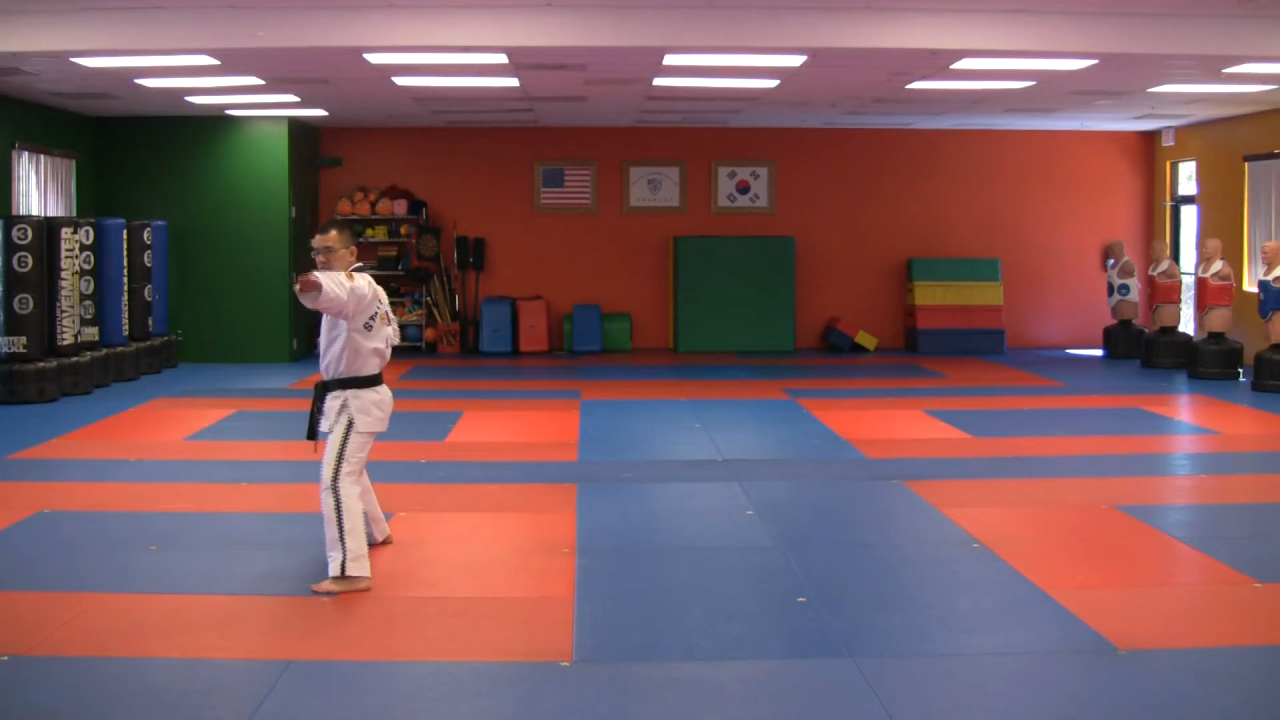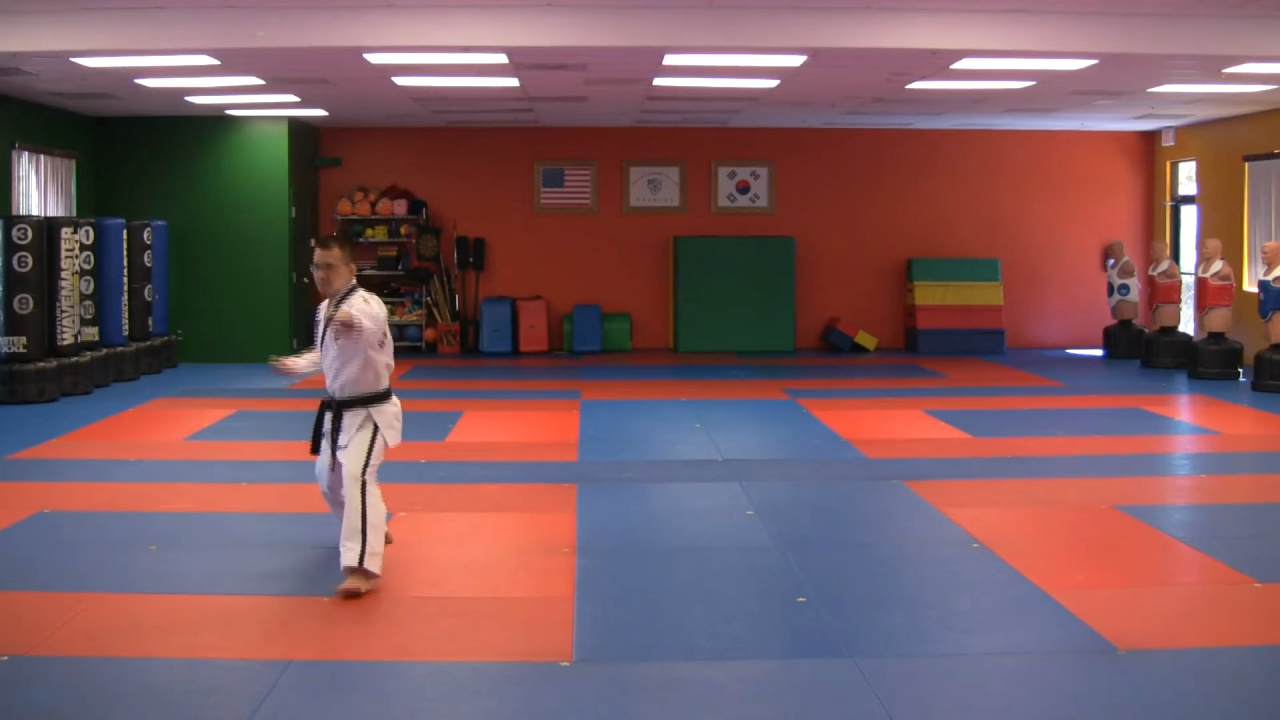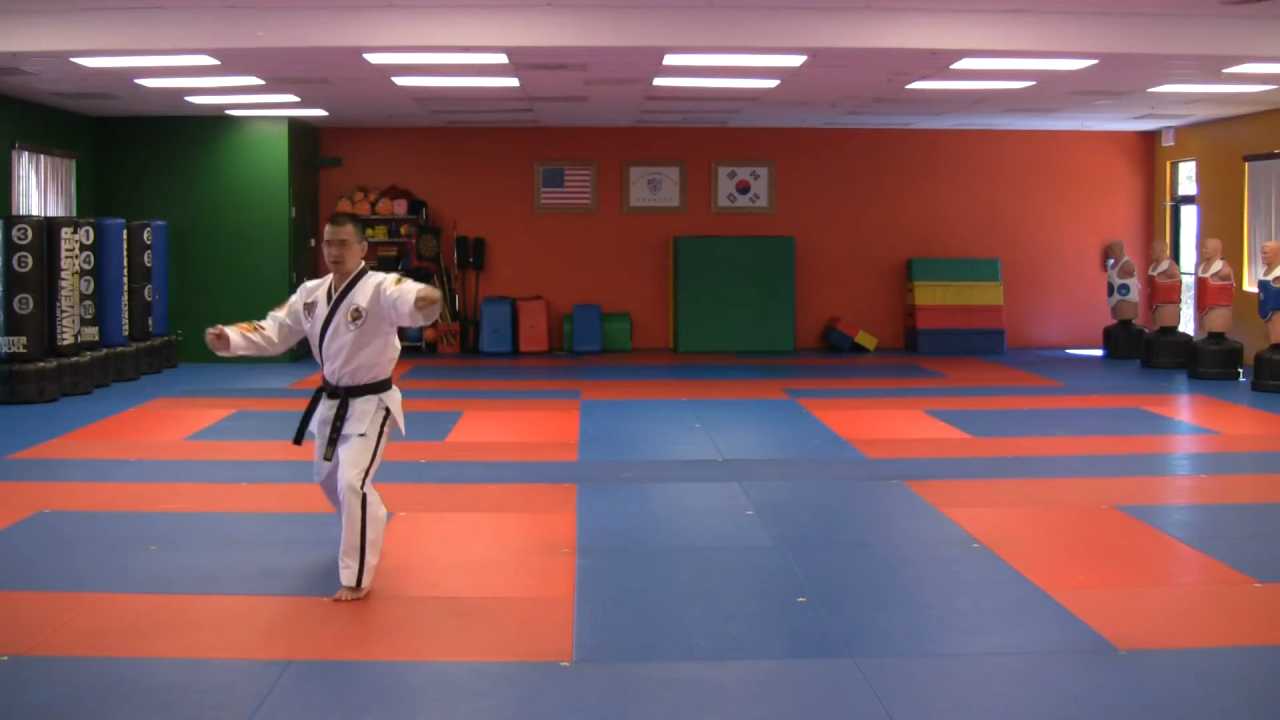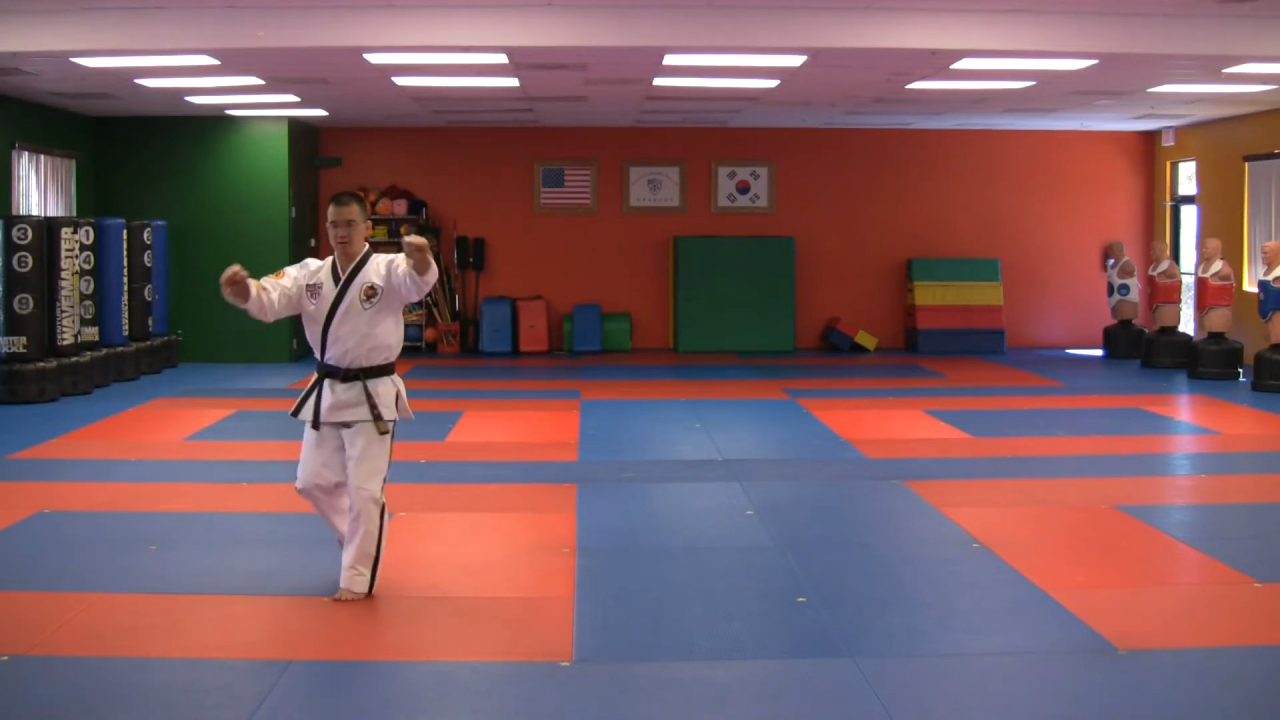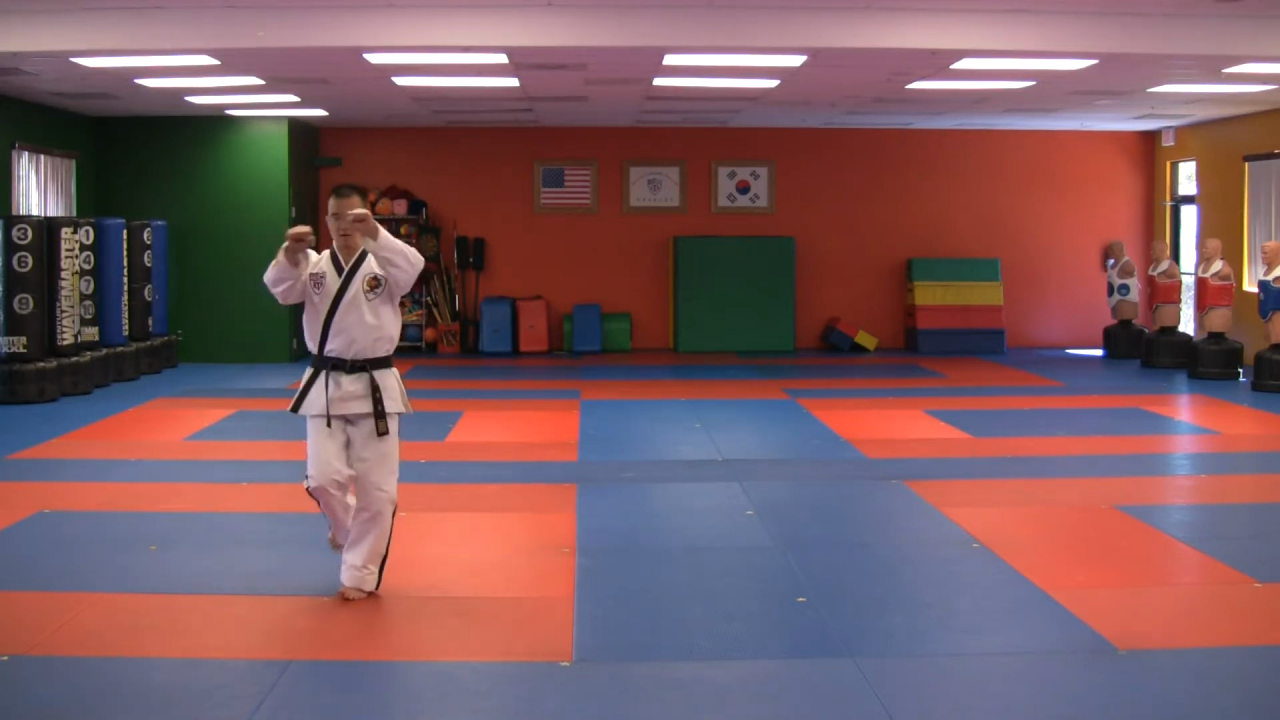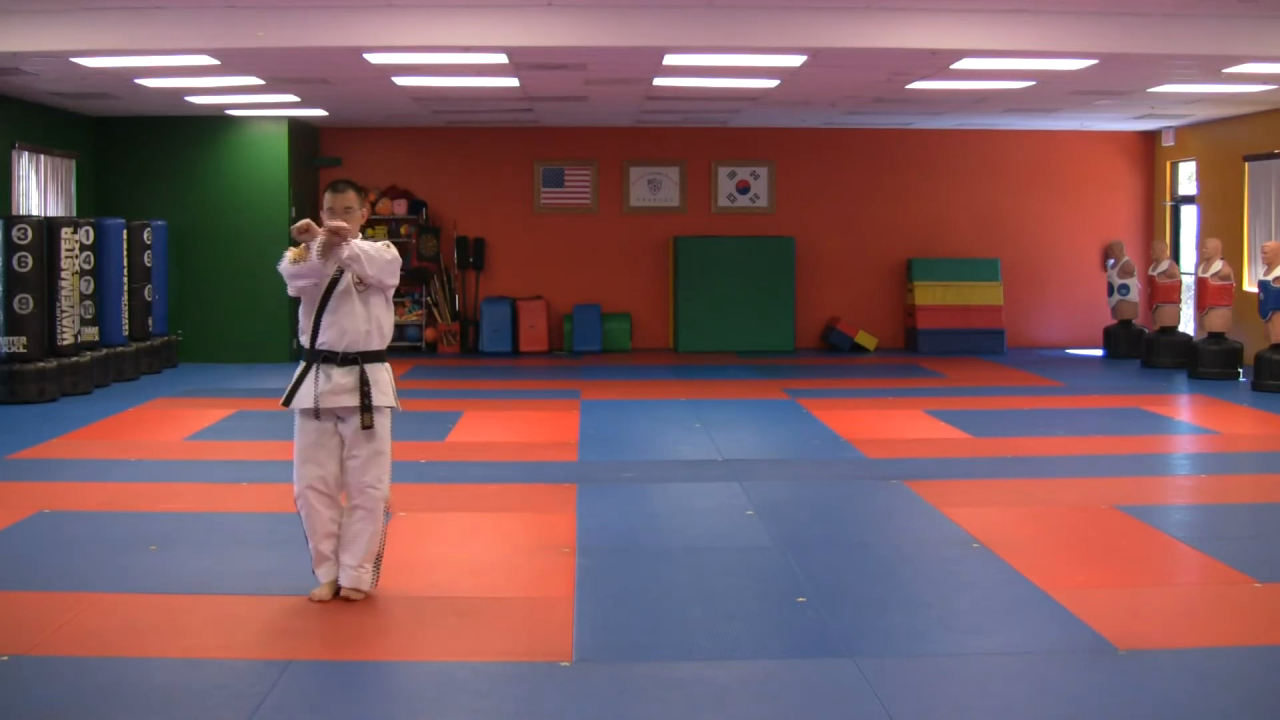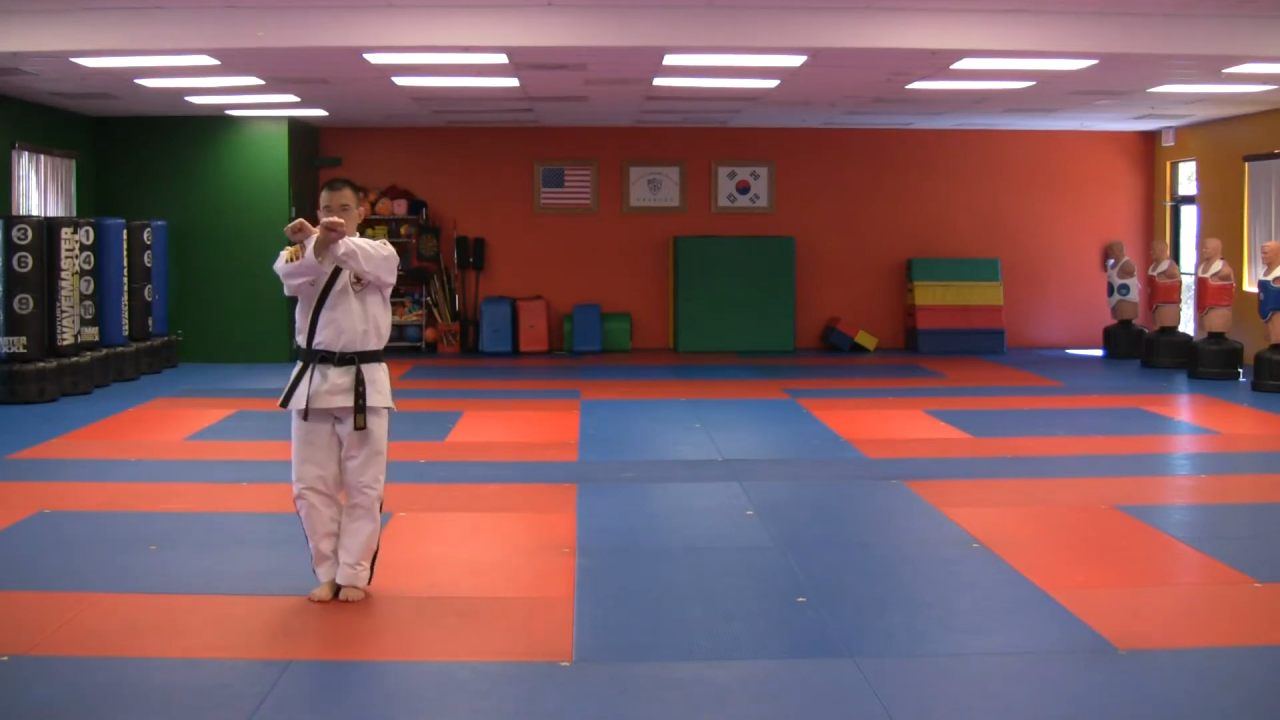
dt=0.3s
person 1, frame 1
left shoulder: (356, 284)
right shoulder: (367, 288)
left elbow: (336, 293)
right elbow: (389, 333)
left wrist: (315, 285)
right wrist: (339, 343)
left hip: (356, 400)
right hip: (347, 397)
left knee: (337, 478)
right knee: (348, 471)
left ankle: (350, 572)
right ankle: (376, 531)
person 1, frame 2
left shoulder: (366, 304)
right shoulder: (328, 308)
left elbow: (365, 325)
left wrist: (351, 324)
right wrist: (296, 364)
left hip: (369, 414)
right hip: (340, 413)
left knee: (355, 478)
right knee: (330, 479)
left ankle: (362, 569)
right ankle: (374, 530)
person 1, frame 3
left shoulder: (379, 288)
right shoulder: (311, 293)
left elbow: (408, 302)
right elbow: (273, 330)
left wrist: (425, 302)
right wrist: (228, 338)
left hip: (369, 405)
right hip: (331, 403)
left knee: (353, 484)
right knee: (331, 480)
left ankle: (355, 579)
right ankle: (367, 535)
person 1, frame 4
left shoulder: (387, 268)
right shoulder: (309, 274)
left elbow: (417, 280)
right elbow: (269, 299)
left wrist: (421, 260)
right wrist: (243, 288)
left hip: (374, 394)
right hip: (327, 392)
left knee: (365, 490)
right knee: (313, 481)
left ankle: (357, 580)
right ankle: (352, 534)
person 1, frame 5
left shoulder: (386, 262)
right shoulder: (312, 263)
left elbow: (410, 266)
right elbow: (281, 283)
left wrist: (371, 233)
right wrist: (292, 251)
left hip: (375, 387)
right hip: (325, 386)
left knee: (377, 489)
right knee: (323, 479)
left ankle: (360, 574)
right ankle: (345, 526)
person 1, frame 6
left shoulder: (382, 256)
right shoulder: (306, 255)
left elbow: (368, 262)
right elbow: (295, 273)
left wrist: (331, 242)
right wrist: (324, 246)
left hip: (366, 383)
right hip: (316, 381)
left knee: (369, 487)
right knee: (313, 485)
left ankle: (357, 575)
right ankle: (328, 573)
person 1, frame 7
left shoulder: (379, 254)
right shoulder: (304, 255)
left elbow: (369, 262)
right elbow: (290, 270)
left wrist: (329, 240)
right wrist: (318, 244)
left hip: (363, 382)
right hip: (313, 381)
left knee: (363, 486)
right knee: (312, 485)
left ankle: (353, 575)
right ankle: (328, 573)
